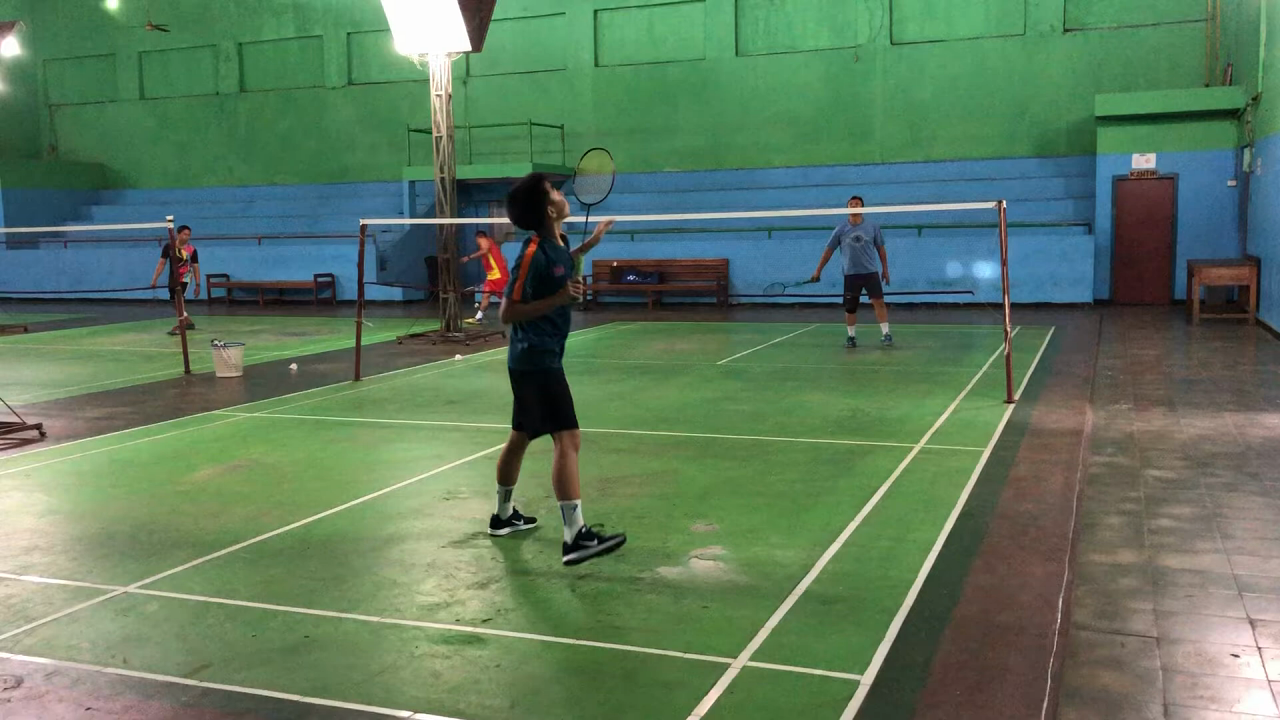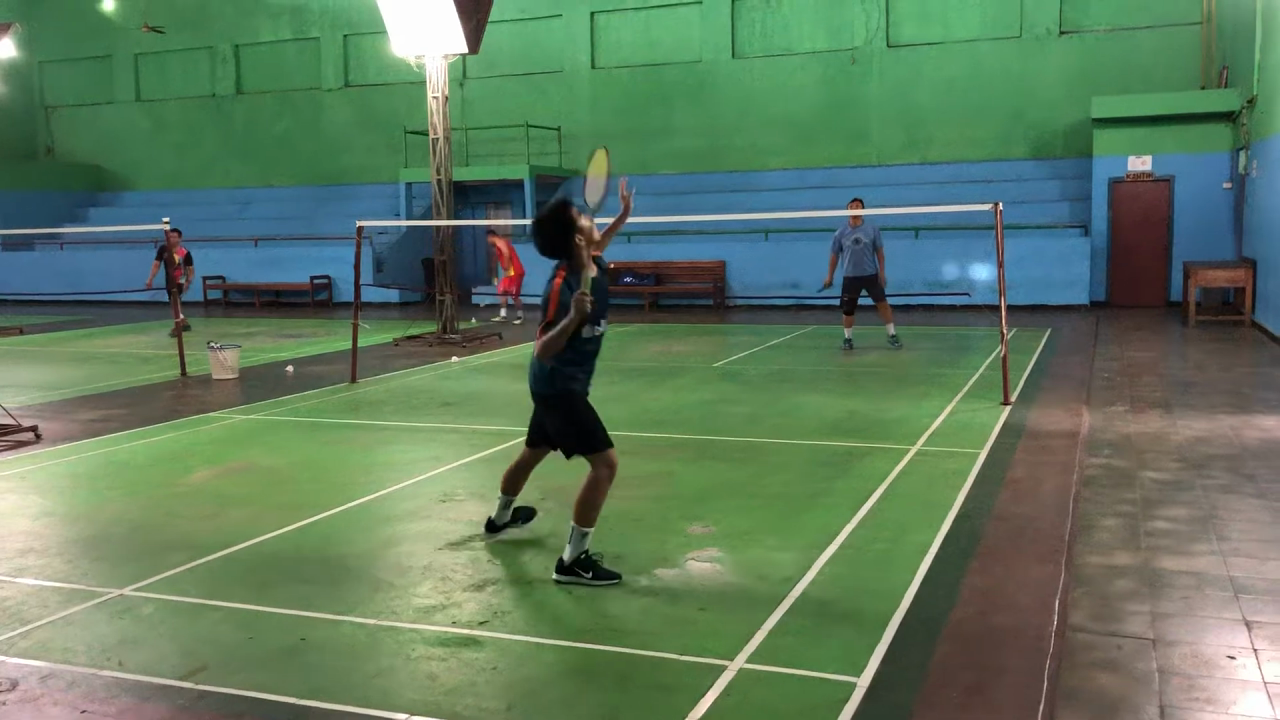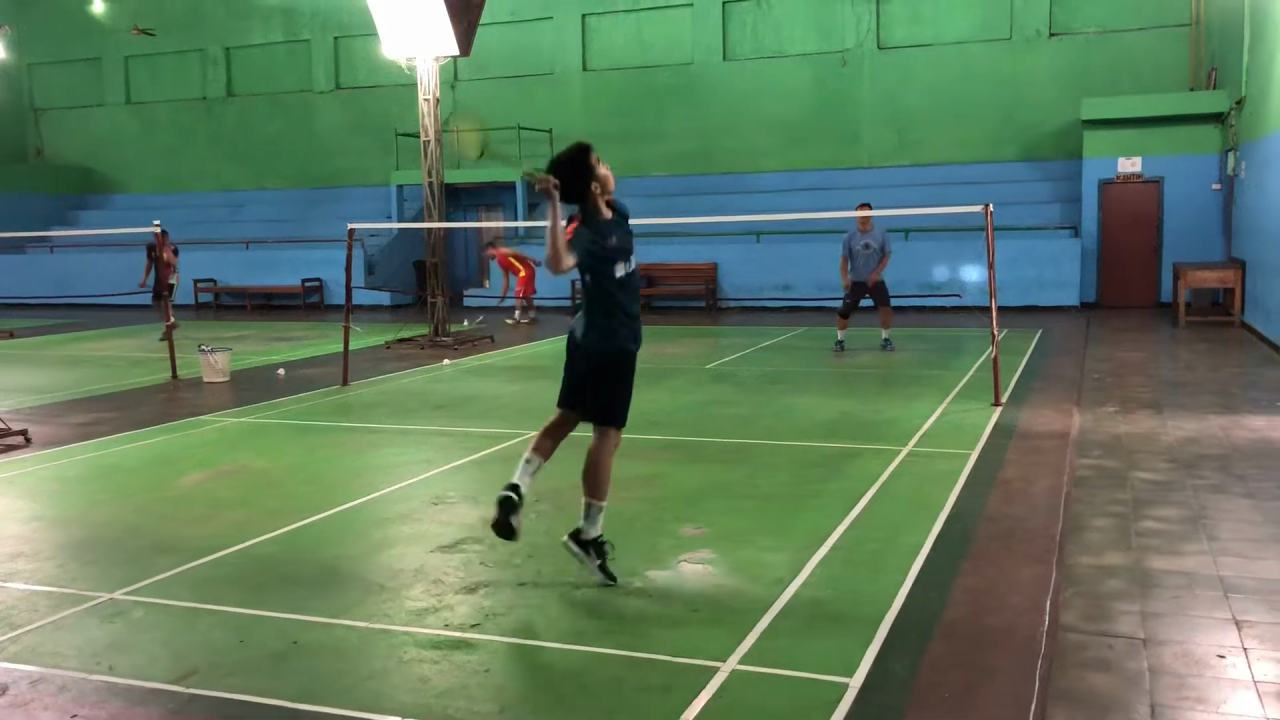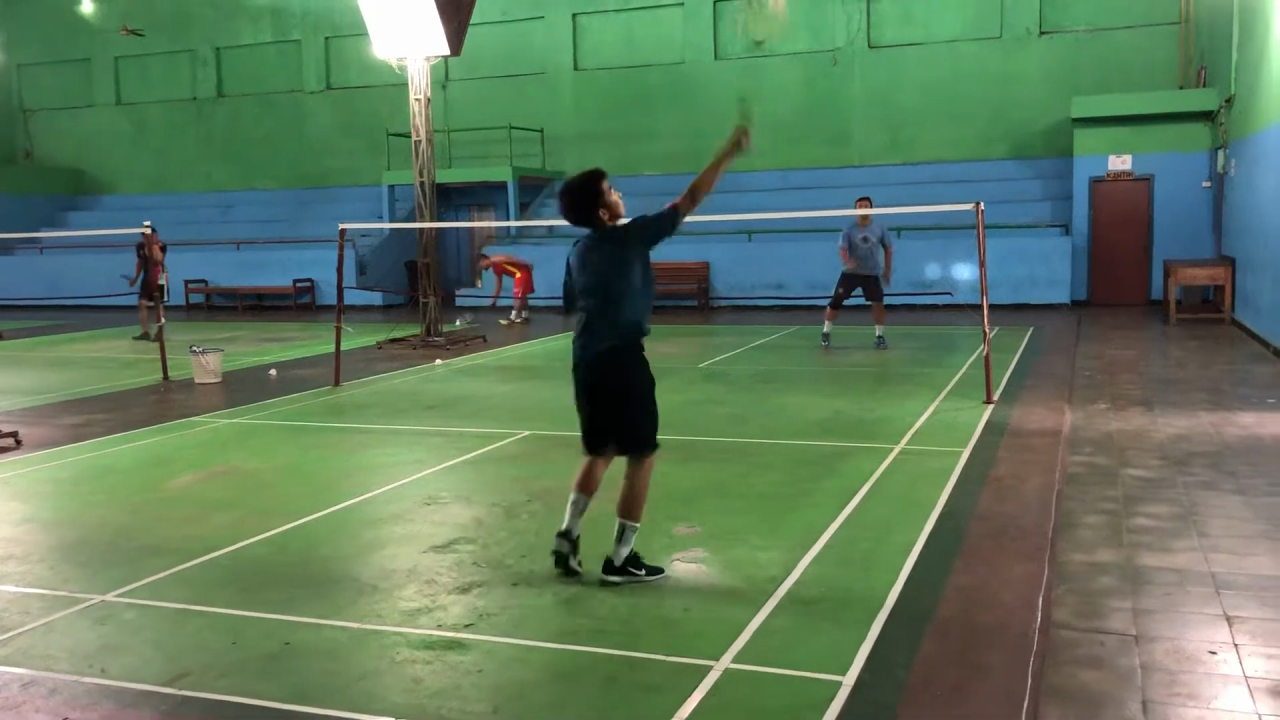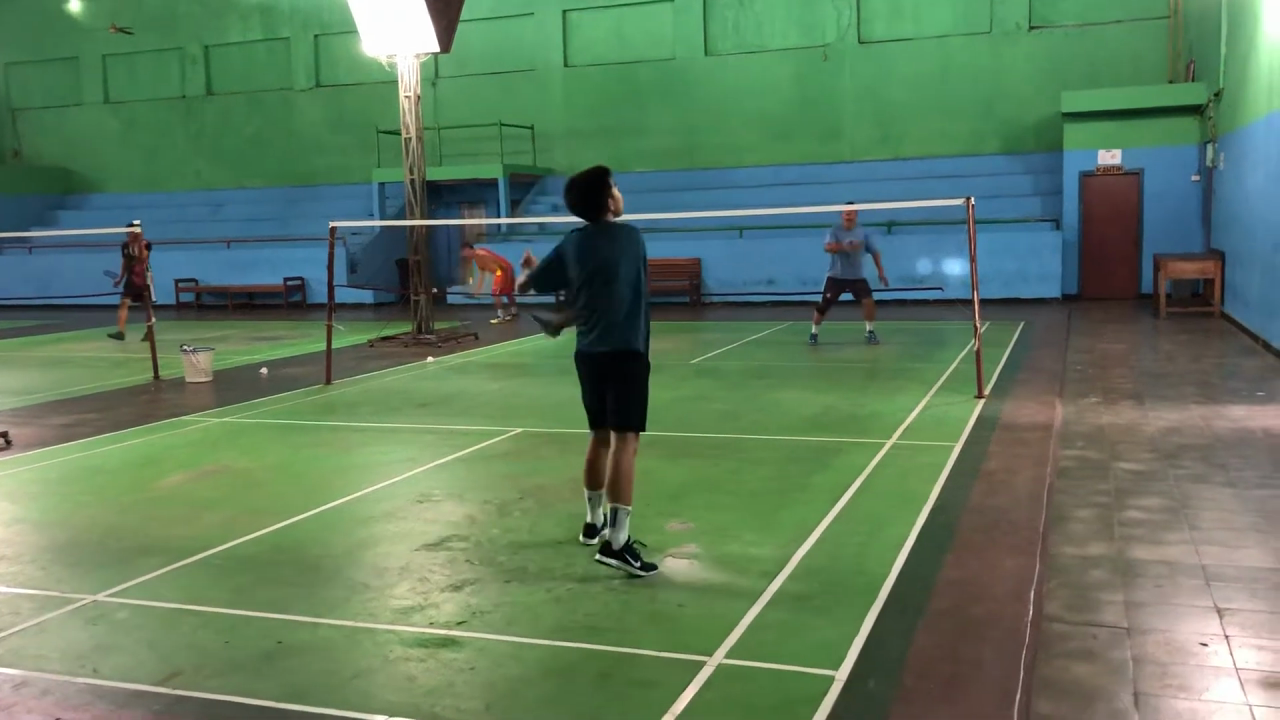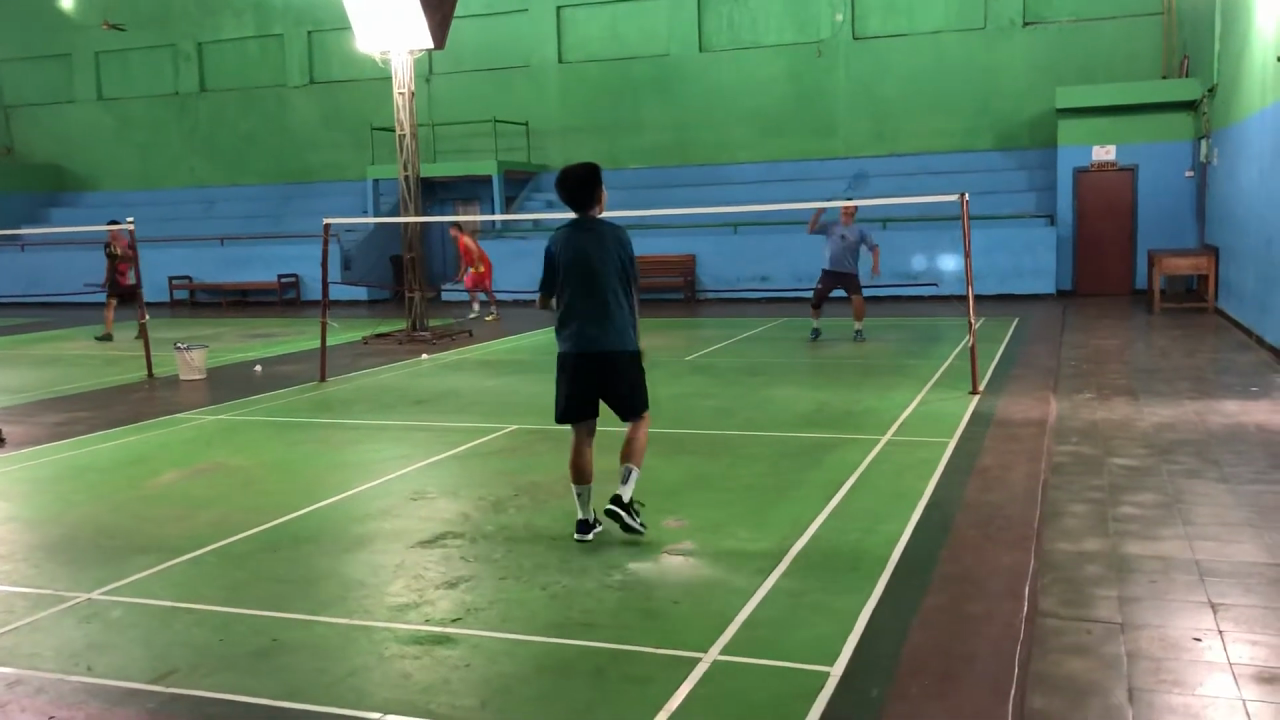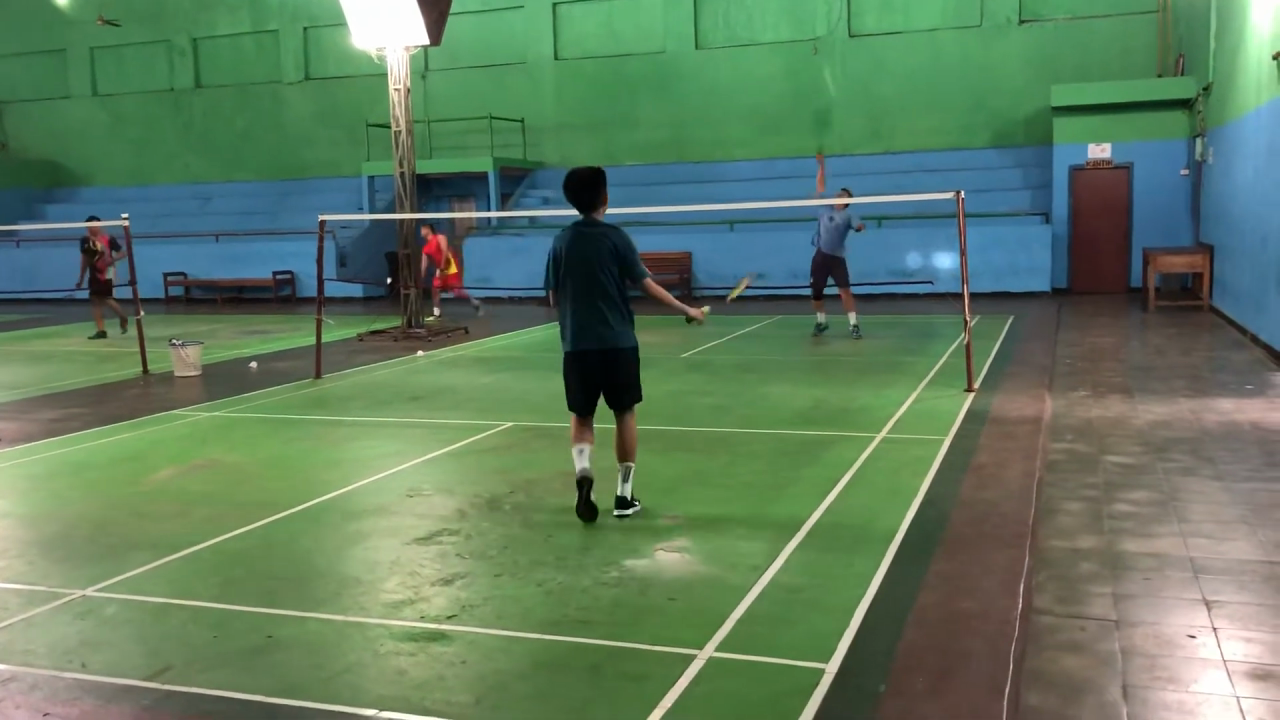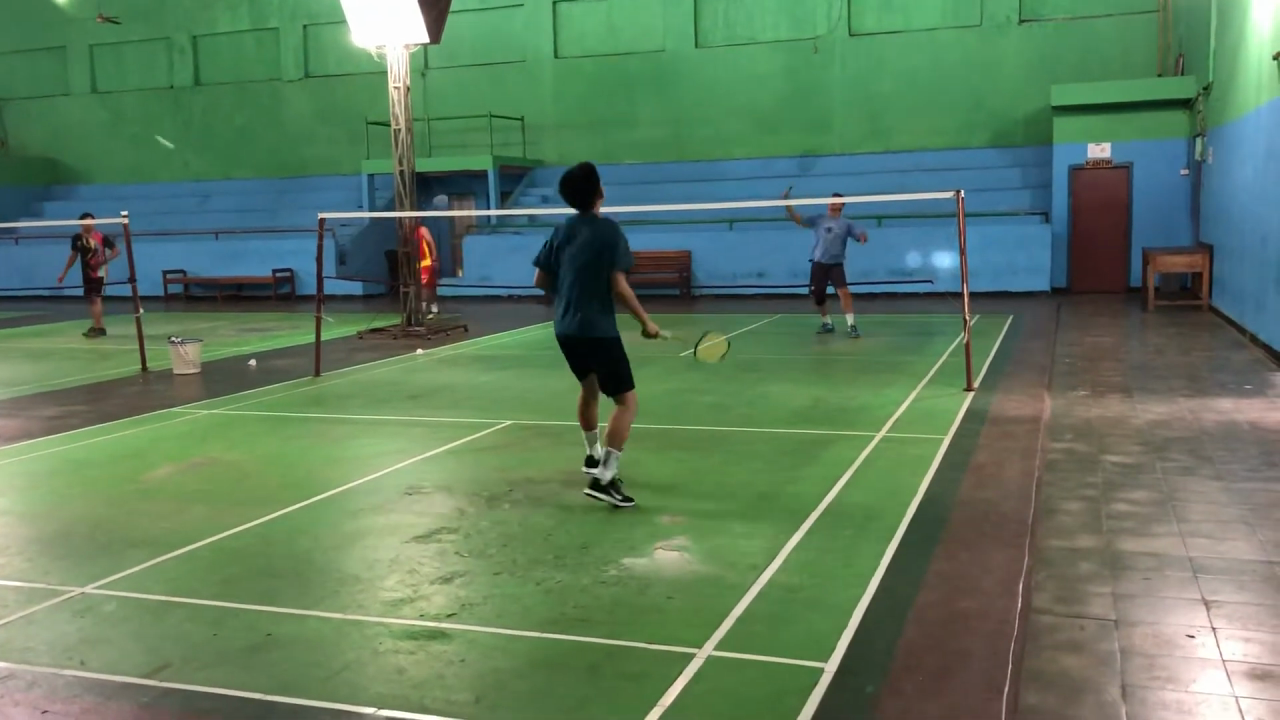
dt=0.3s
person 1, frame 1
left shoulder: (554, 245)
right shoulder: (534, 254)
right elbow: (508, 314)
left wrist: (589, 244)
right wrist: (558, 299)
left hip: (535, 359)
right hip: (536, 360)
left knee: (520, 437)
right knee: (567, 439)
left ankle: (503, 515)
right ankle: (576, 537)
person 1, frame 2
left shoulder: (593, 267)
right shoulder: (562, 286)
right elbow: (544, 352)
left wrist: (622, 216)
right wrist: (574, 319)
left hip: (559, 385)
right hip: (561, 388)
left knee: (534, 452)
right knee: (605, 462)
left ankle: (500, 518)
right ankle: (573, 560)
person 1, frame 3
left shoulder: (615, 213)
right shoulder: (582, 230)
right elbow: (557, 264)
right wrist: (554, 205)
left hip: (589, 339)
right hip: (610, 344)
left knee: (563, 420)
right knee: (607, 436)
left ankle: (515, 492)
right ankle: (587, 534)
person 1, frame 4
left shoulder: (577, 252)
right shoulder: (628, 237)
right elbow: (689, 200)
right wrist: (728, 151)
left hip: (585, 363)
right hip: (622, 360)
left knee: (599, 454)
right knee: (641, 456)
left ankle: (569, 534)
right ankle: (620, 559)
person 1, frame 5
left shoulder: (570, 245)
right shoulder: (631, 236)
left elbow: (524, 287)
left wrist: (530, 269)
left hip: (590, 352)
right hip: (627, 350)
left knee: (600, 436)
right knee: (626, 441)
left ankle: (593, 522)
right ankle: (617, 542)
person 1, frame 6
left shoulder: (558, 241)
right shoulder: (617, 236)
left elbow: (544, 301)
right elbow: (631, 293)
right wrist: (634, 334)
left hip: (573, 350)
right hip: (619, 346)
left knee: (582, 432)
right knee: (638, 420)
left ankle: (585, 518)
right ankle: (623, 497)
person 1, frame 7
left shoulder: (562, 241)
right shoulder: (615, 238)
left elbow: (554, 298)
right elbow: (646, 286)
right wrist: (688, 311)
left hip: (577, 345)
right hip: (618, 342)
left knee: (581, 419)
right knee: (624, 416)
left ankle: (583, 472)
right ankle: (625, 494)
person 1, frame 8
left shoulder: (561, 231)
right shoulder: (609, 230)
left elbow: (540, 280)
right elbow: (618, 285)
right wrist: (645, 321)
left hip: (566, 328)
right hip: (599, 329)
left knee: (589, 385)
right knee: (626, 401)
left ankle: (593, 459)
right ankle: (603, 478)
